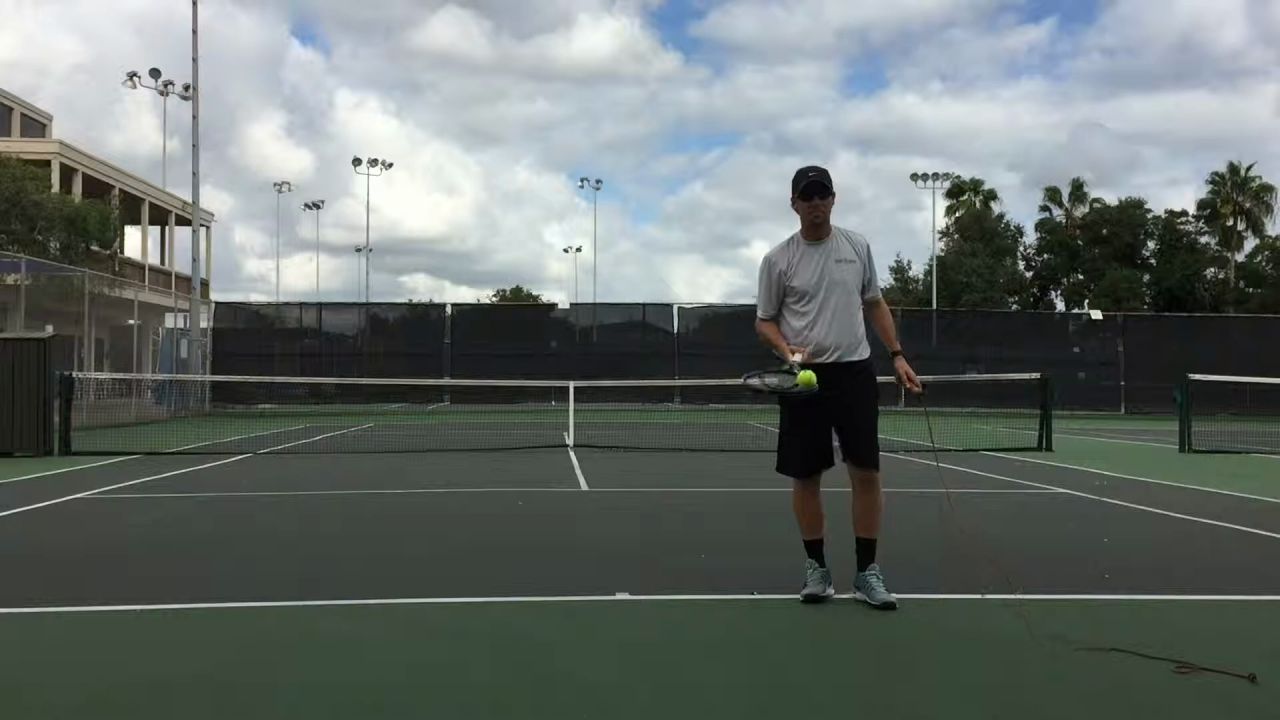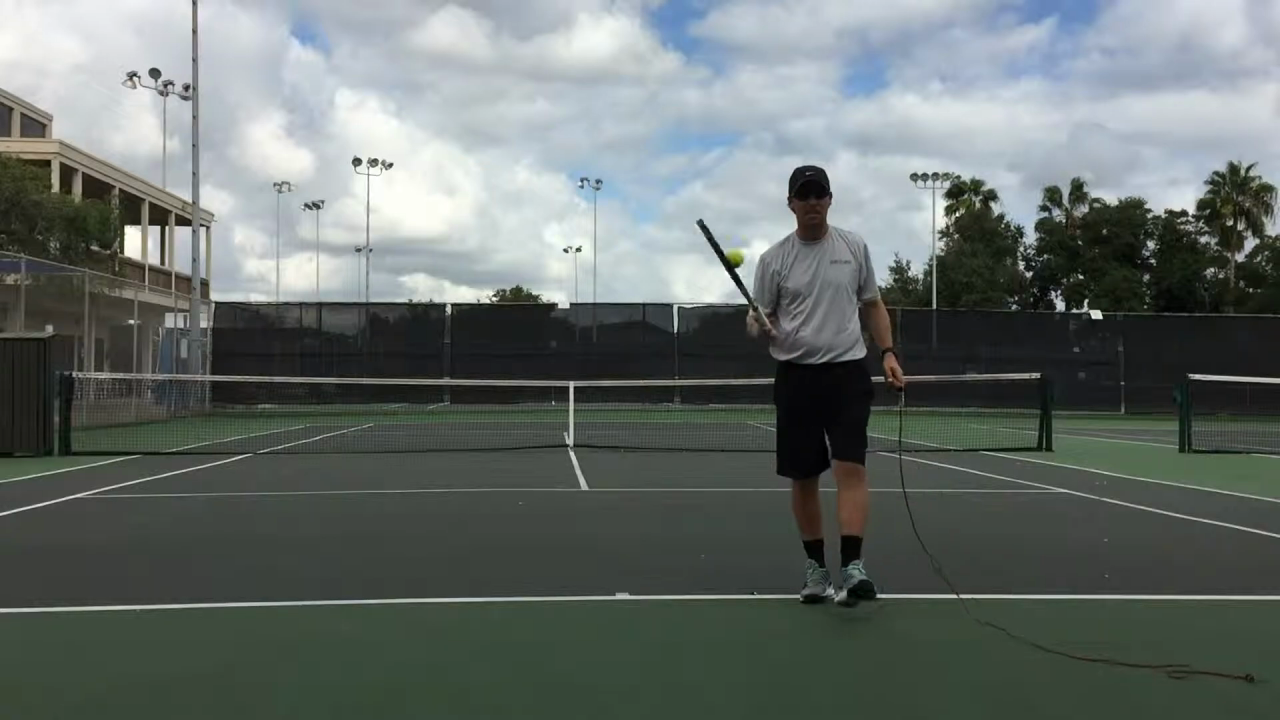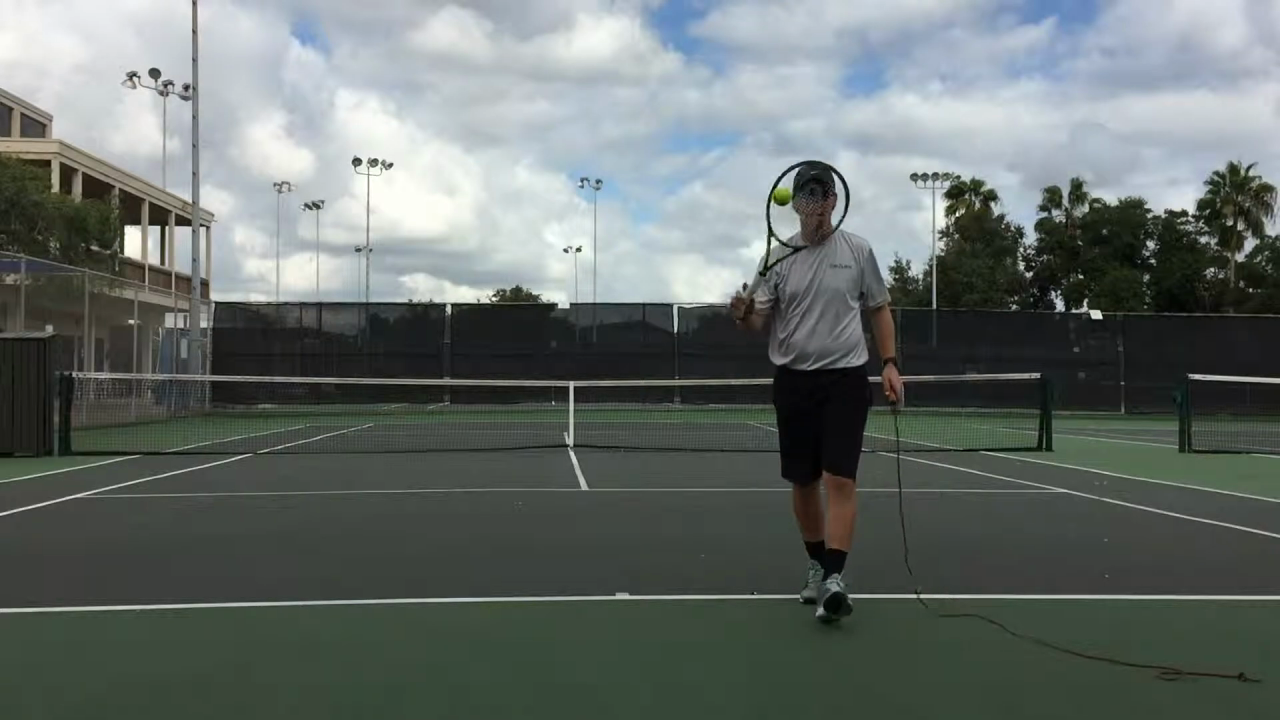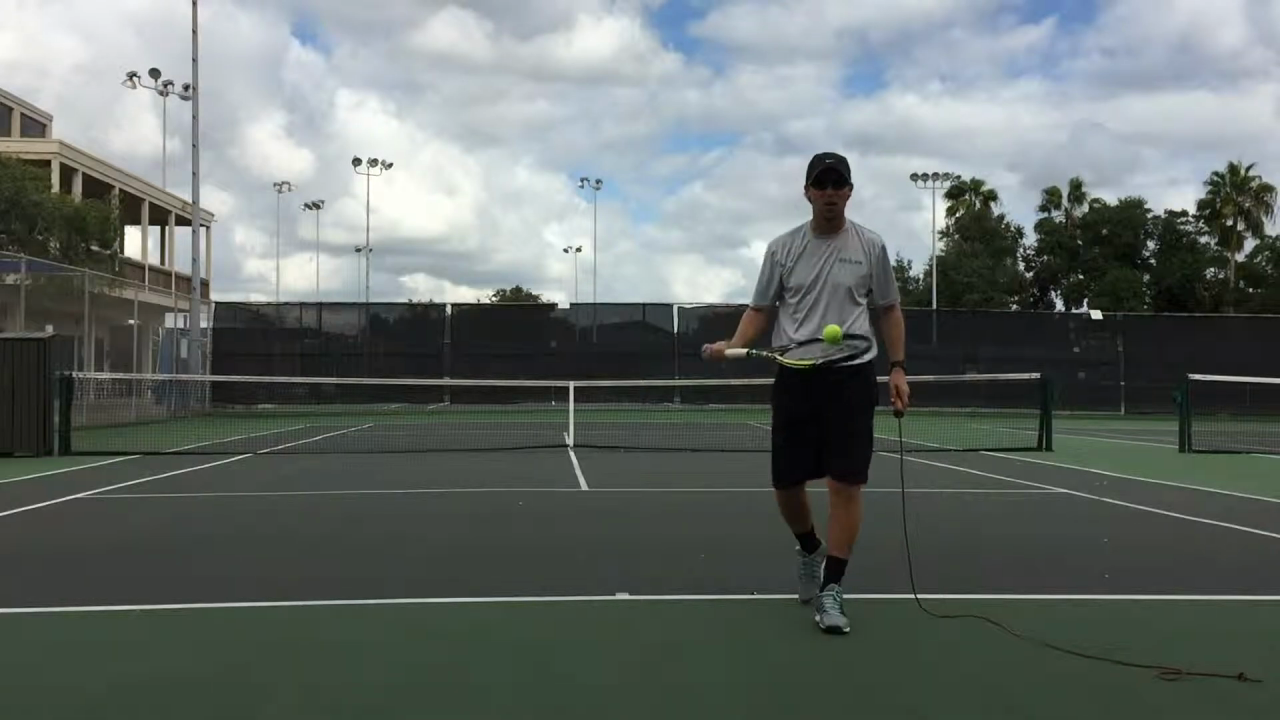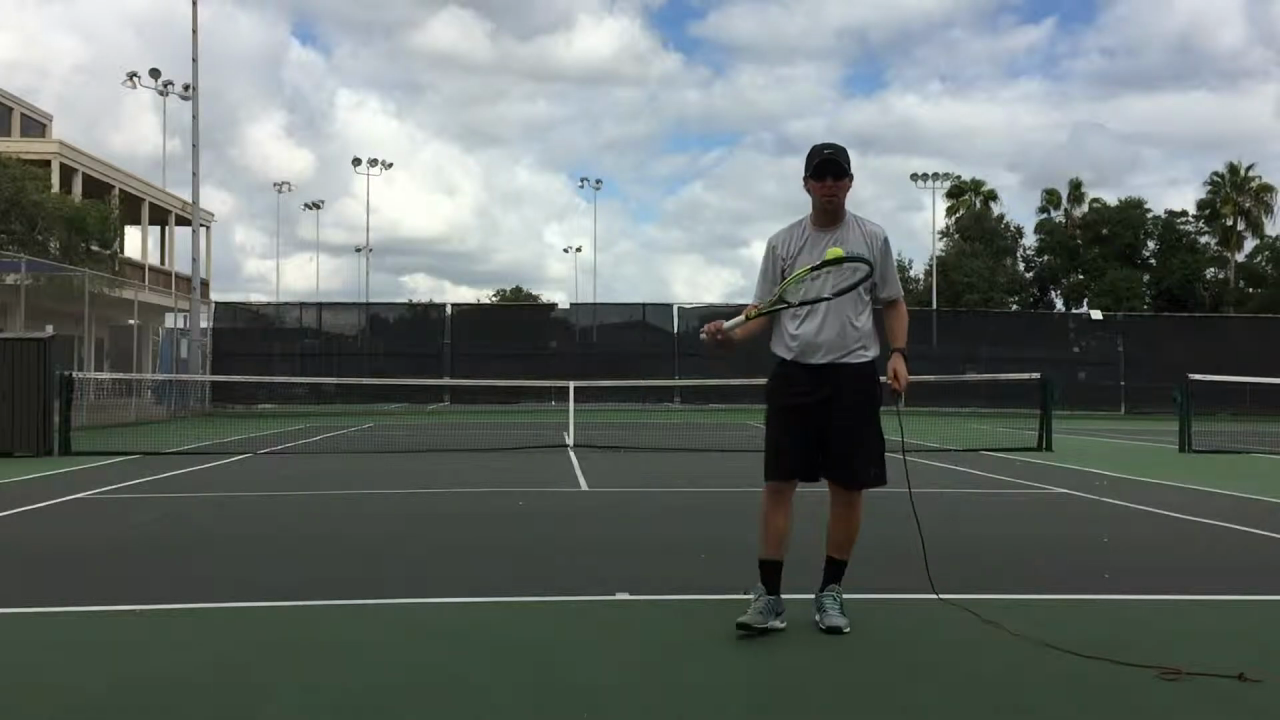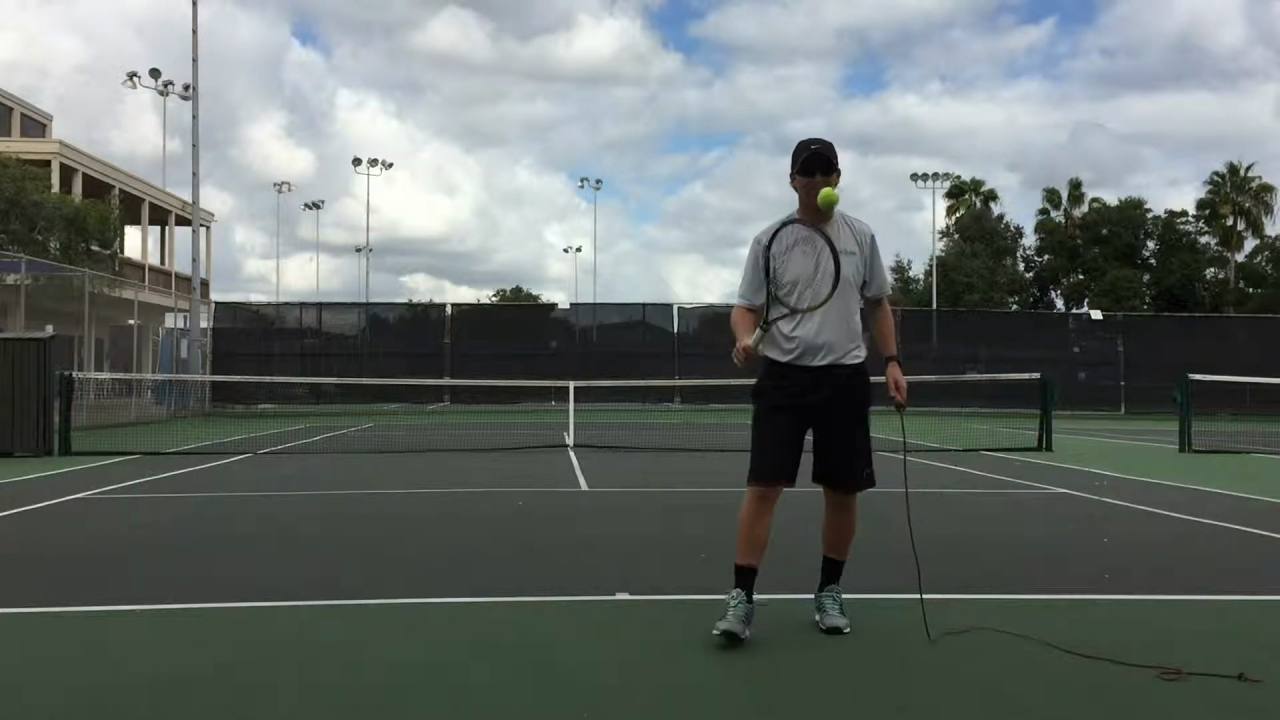
dt=0.3s
person 1, frame 1
left shoulder: (857, 247)
right shoulder: (777, 259)
left elbow: (875, 304)
right elbow: (764, 320)
left wrist: (897, 356)
right wrist: (786, 348)
left hip: (855, 372)
left knee: (867, 472)
right knee: (805, 476)
left ankle: (867, 572)
right ankle: (816, 567)
person 1, frame 2
left shoulder: (854, 247)
right shoulder: (773, 259)
left elbow: (873, 304)
right elbow: (762, 321)
left wrist: (888, 352)
right wrist: (759, 329)
left hip: (848, 371)
right hip: (795, 376)
left knee: (850, 468)
right knee: (803, 476)
left ankle: (852, 569)
right ankle: (816, 566)
person 1, frame 3
left shoulder: (859, 251)
right shoulder: (776, 258)
left elbow: (879, 309)
right elbow: (758, 322)
left wrist: (890, 363)
right wrist: (742, 313)
left hip: (846, 378)
right hip: (793, 379)
left knee: (840, 479)
right knee: (803, 480)
left ankle: (834, 581)
right ankle: (816, 566)
person 1, frame 4
left shoulder: (870, 246)
right shoulder: (781, 248)
left elbow: (889, 309)
right elbow: (760, 310)
left wrist: (897, 367)
right wrist: (733, 346)
left hip: (850, 378)
right hip: (793, 379)
left knee: (845, 484)
right knee: (787, 483)
left ankle: (830, 590)
right ankle: (810, 551)
person 1, frame 5
left shoulder: (873, 238)
right shoulder: (782, 242)
left elbow: (893, 303)
right elbow: (763, 310)
left wrist: (897, 353)
right wrist: (732, 333)
left hip: (853, 377)
right hip: (792, 375)
left knee: (847, 488)
right knee: (778, 485)
left ankle: (830, 591)
right ankle: (768, 595)
person 1, frame 6
left shoulder: (861, 236)
right shoulder: (769, 240)
left elbow: (878, 305)
right elbow: (746, 307)
left wrist: (891, 362)
right wrist: (745, 339)
left hip: (845, 377)
right hip: (784, 379)
left knee: (844, 491)
right knee: (763, 486)
left ankle: (828, 592)
right ankle: (741, 600)
